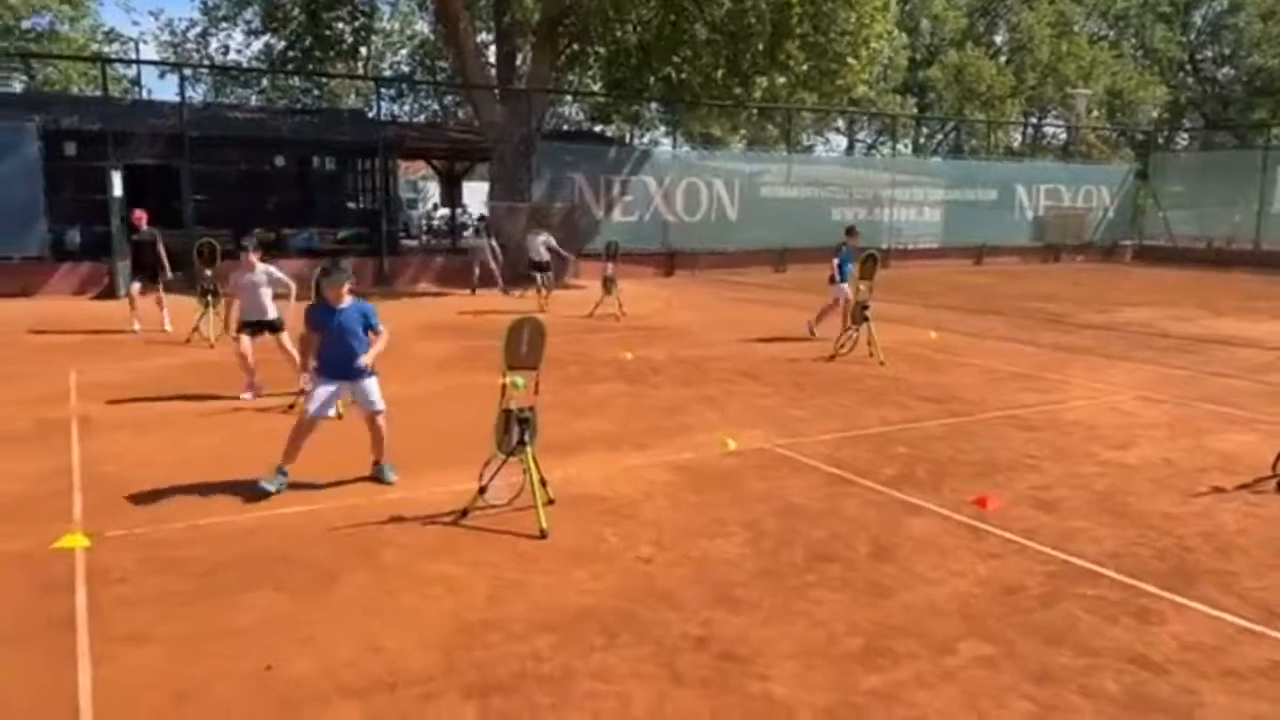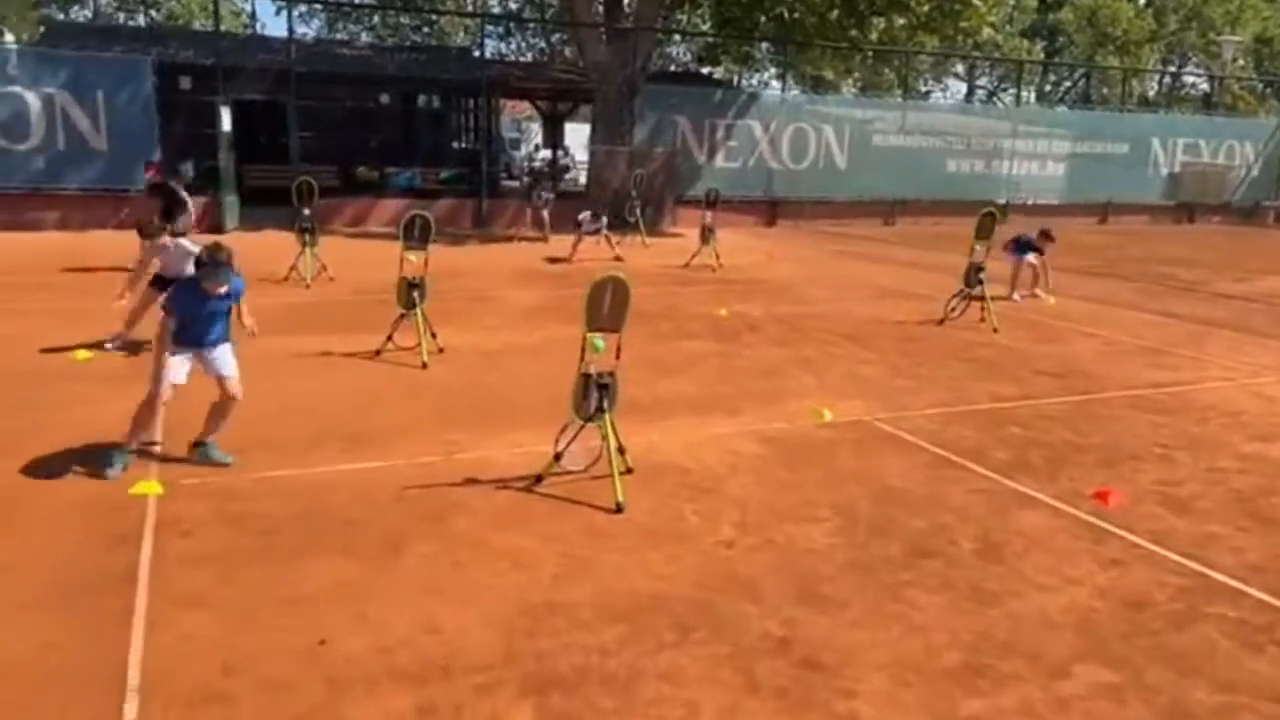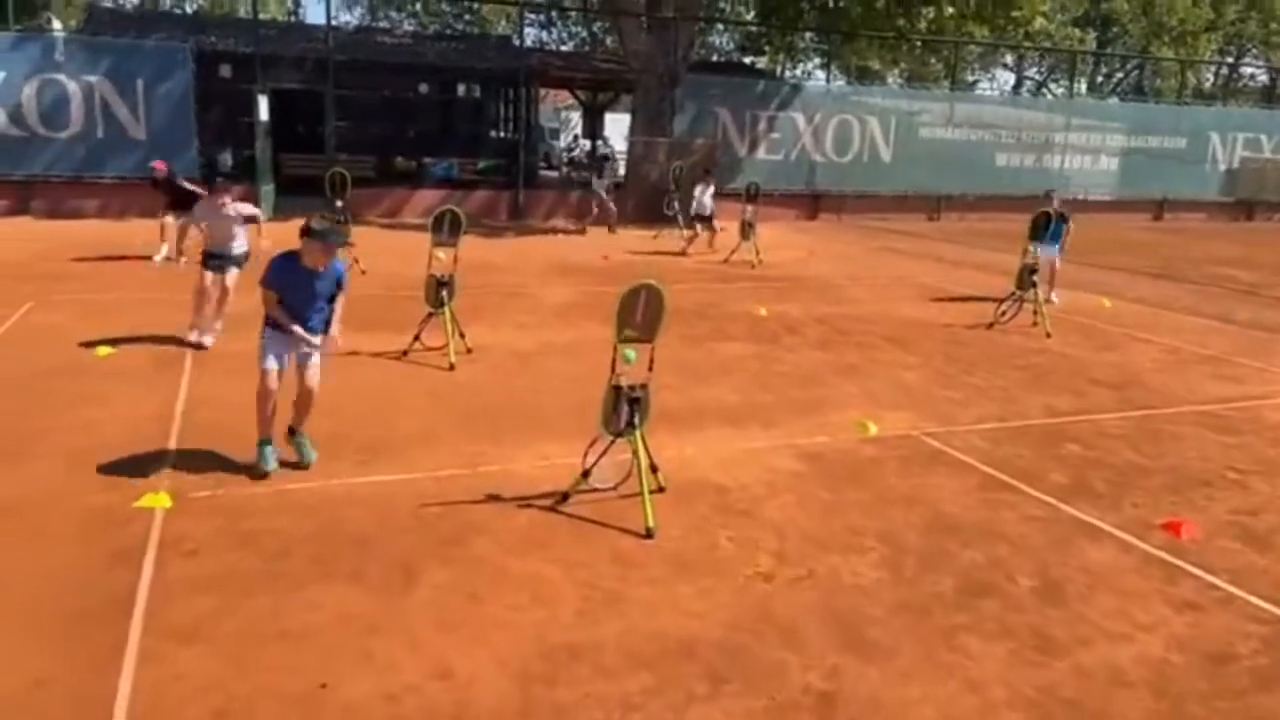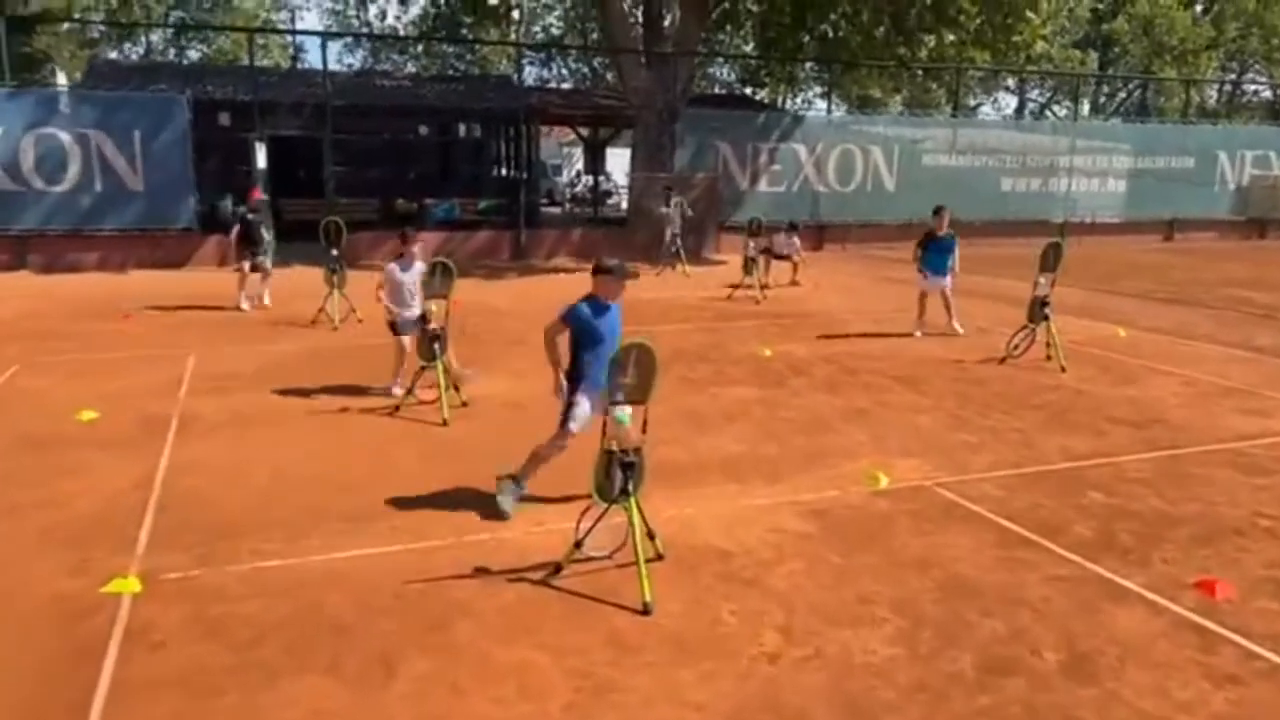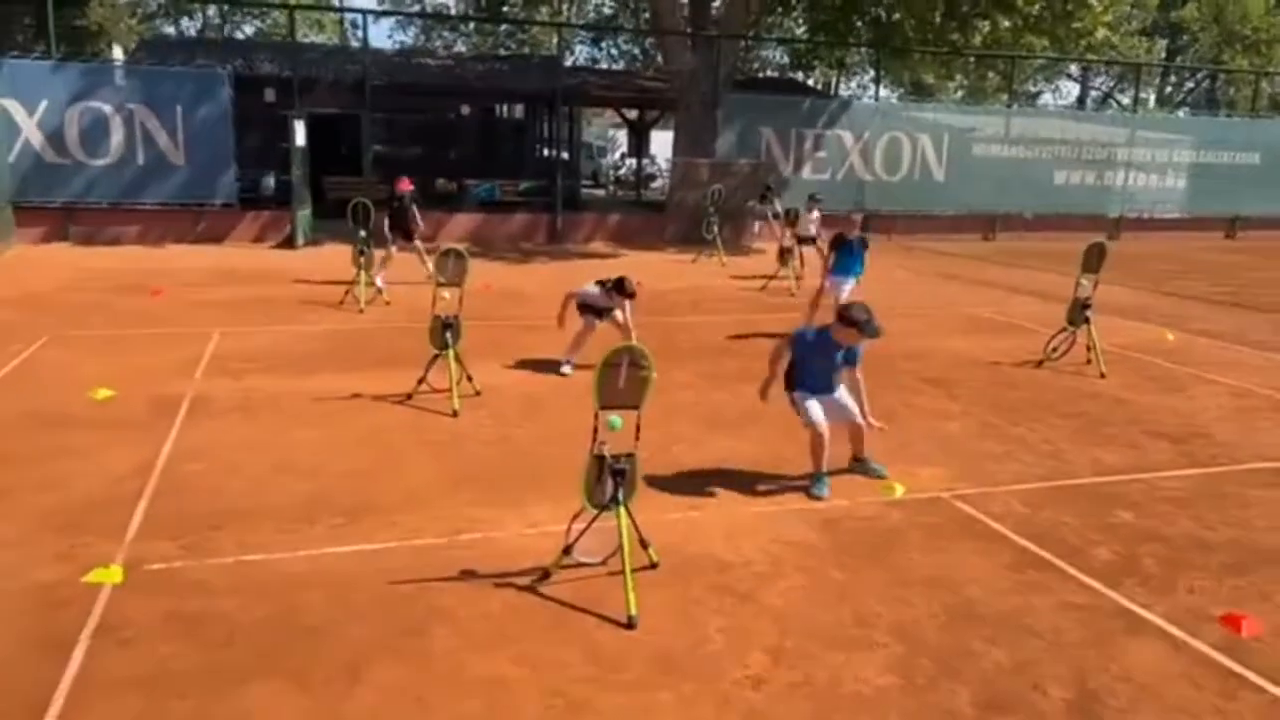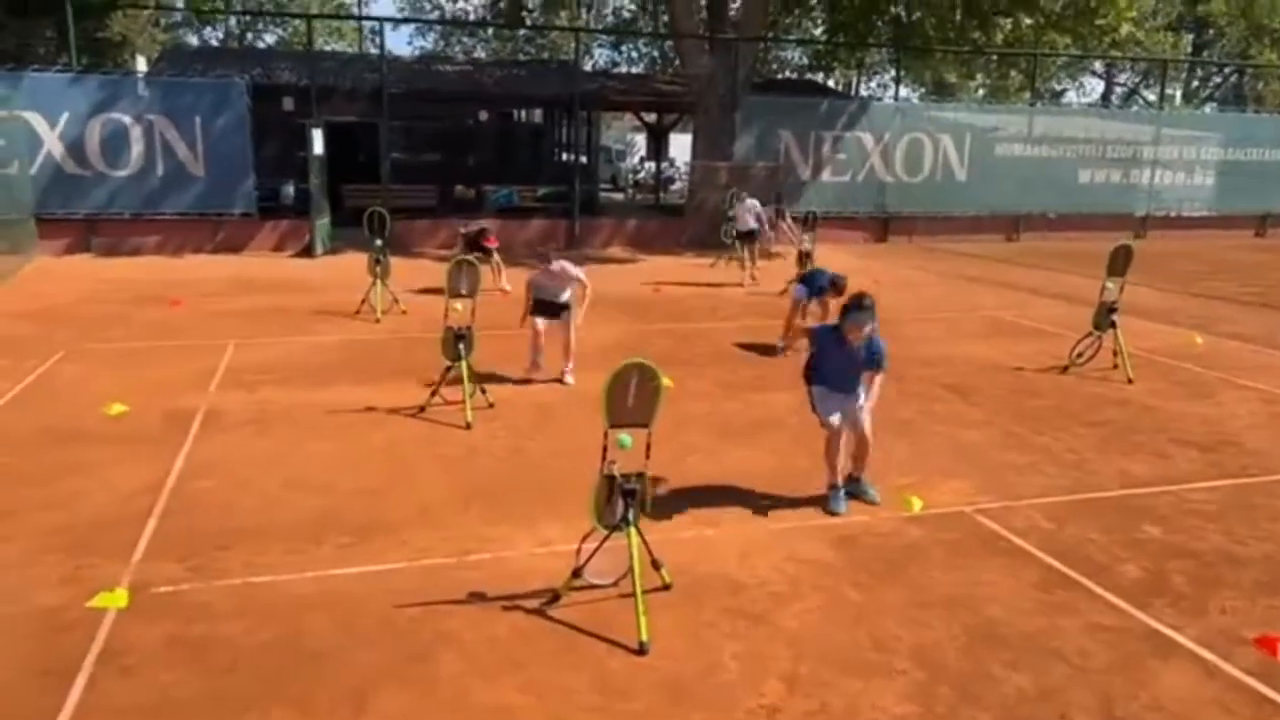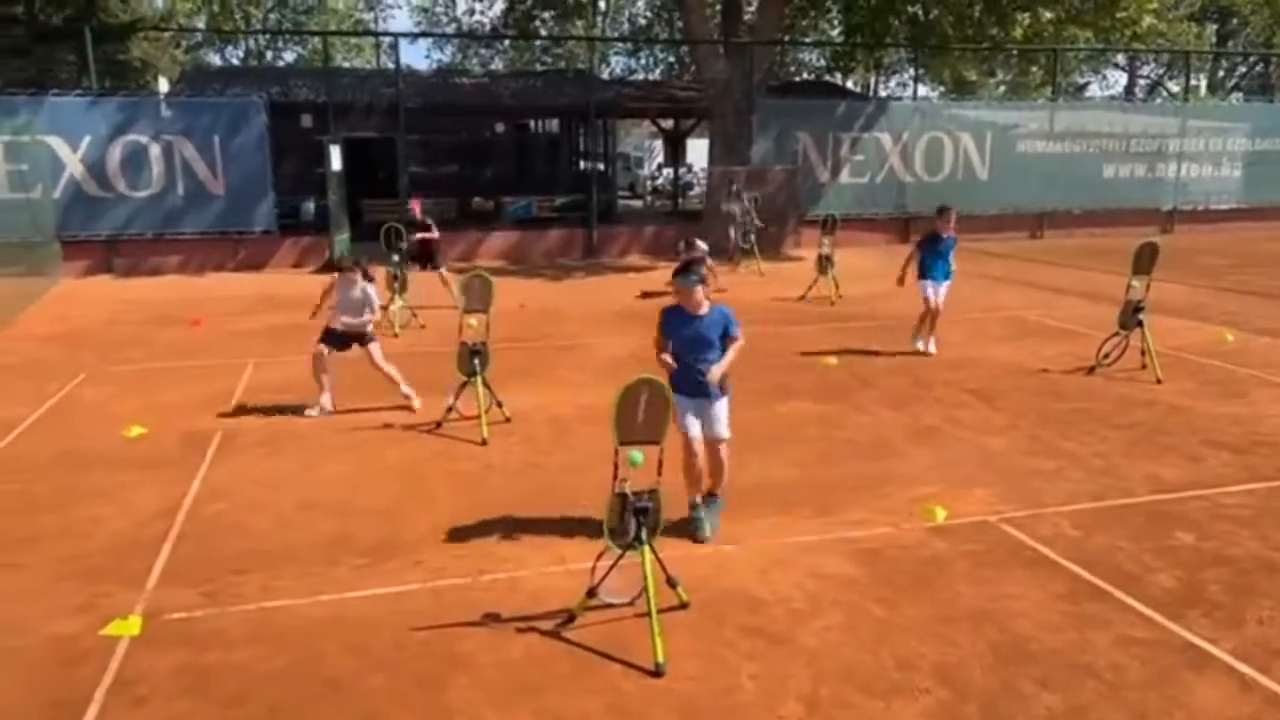
dt=0.7s
person 1, frame 1
left shoulder: (363, 309)
right shoulder: (315, 310)
left elbow: (382, 334)
right elbow: (307, 338)
left wrist: (370, 355)
right wrist: (304, 368)
left hip: (361, 375)
right hip: (326, 377)
left knee: (378, 422)
right knee: (307, 422)
left ankle: (380, 465)
right ankle: (282, 472)
person 1, frame 2
left shoulder: (235, 285)
right shoulder: (182, 291)
right elbow: (165, 330)
left wrist: (244, 316)
right wrist: (160, 376)
left hip: (216, 343)
right hip: (180, 344)
left knee: (233, 393)
right knee: (158, 396)
left ankle: (203, 444)
right ankle: (126, 450)
person 1, frame 3
left shoulder: (337, 271)
right shoulder: (281, 266)
right elbow: (269, 303)
left wrist: (334, 325)
right wrist: (297, 331)
left hip: (315, 333)
right hip: (280, 330)
left knee: (310, 386)
right knee: (269, 385)
left ankle: (297, 432)
right ankle: (266, 444)
person 1, frame 4
left shoulder: (615, 308)
right shoulder: (582, 310)
right elbow: (550, 333)
right wrist: (557, 373)
left hip: (607, 385)
right hip: (584, 387)
right knee: (560, 441)
right ankle: (513, 484)
person 1, frame 5
left shoulder: (852, 346)
right shoulder: (808, 339)
left elbow: (856, 378)
right elbow: (779, 350)
left wrist: (866, 414)
right wrist: (769, 380)
left hip: (831, 389)
right hip: (804, 390)
left knee: (858, 424)
right knee: (821, 431)
left ankle: (860, 460)
right ankle: (819, 477)
person 1, frame 6
left shoulder: (876, 345)
right shoulder: (827, 335)
left elbow: (876, 377)
left wrist: (868, 406)
left hip: (852, 390)
right hip: (822, 387)
left knee: (864, 438)
right knee: (836, 432)
left ankle: (855, 481)
right ankle: (835, 489)
person 1, frame 7
left shoulder: (723, 315)
right shoulder: (669, 315)
left elbow: (738, 341)
right elbow: (661, 339)
left wrist: (722, 366)
right wrist: (662, 355)
left hip: (714, 394)
right hip: (683, 393)
left knee: (719, 448)
right knee: (693, 449)
left ankle: (713, 495)
right ankle: (696, 506)
